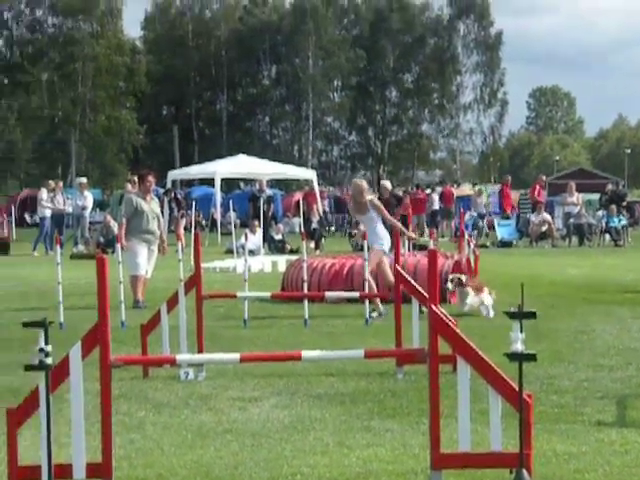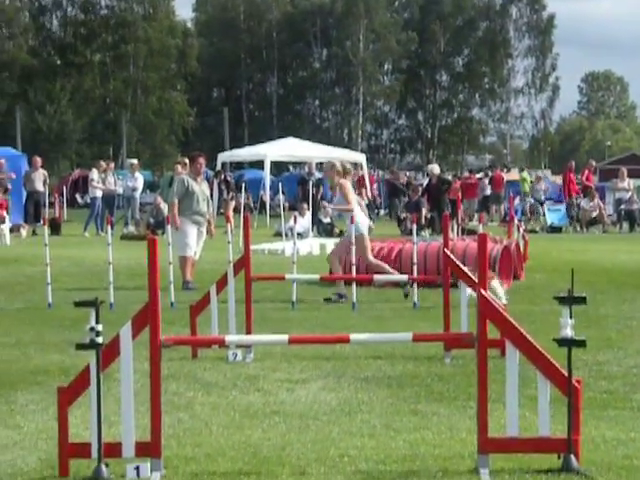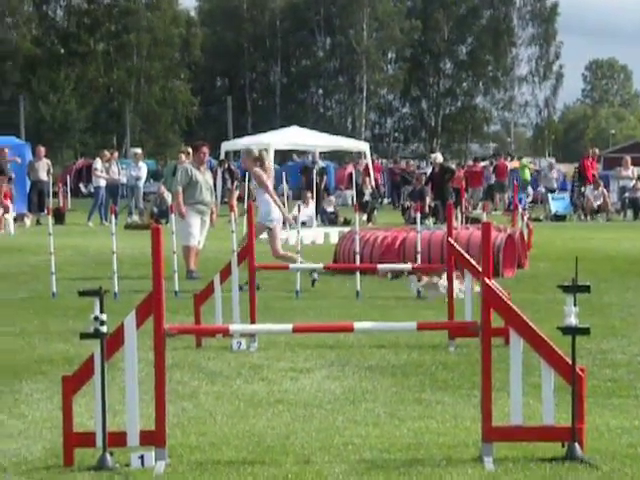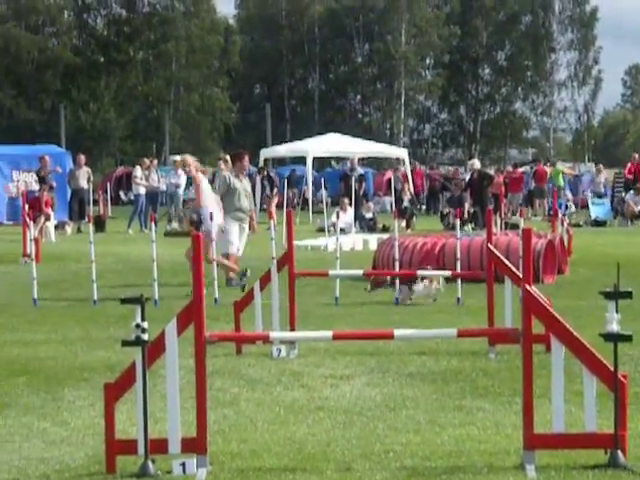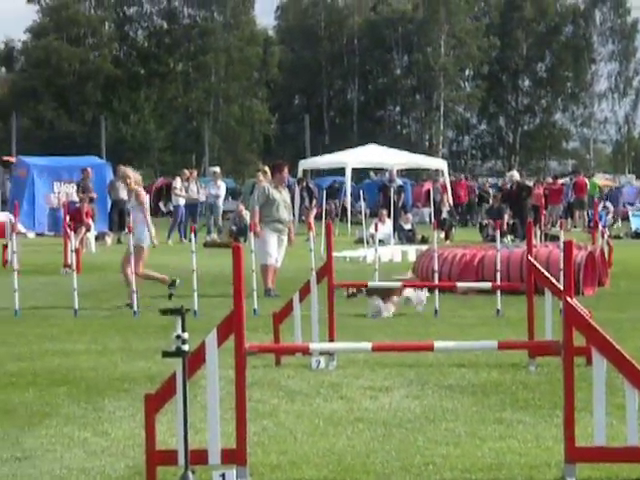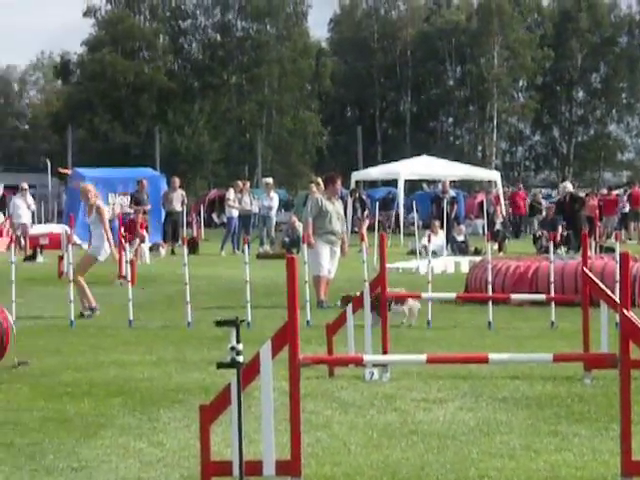
dt=0.3s
person 1, frame 1
left shoulder: (372, 201)
right shoulder: (352, 206)
left elbow: (389, 219)
left wrist: (406, 232)
right wrist: (362, 227)
left hip: (381, 240)
right hip: (373, 242)
left knee: (365, 272)
right knee: (389, 280)
left ankle: (378, 307)
person 1, frame 2
left shoulder: (342, 184)
right shoulder: (338, 185)
left elbow: (351, 207)
right elbow: (356, 200)
left wrist: (332, 208)
right wrist: (361, 216)
left hip: (358, 226)
right hip: (354, 226)
left knee: (369, 261)
right knee: (333, 257)
right ankle: (341, 292)
person 1, frame 3
left shoulder: (255, 172)
right shoulder: (263, 171)
left elbow: (271, 192)
left wrist: (283, 212)
left hip: (268, 215)
right hip: (273, 214)
left knee: (245, 244)
right knee: (277, 254)
right ankle: (310, 270)
person 1, frame 4
left shoulder: (197, 178)
right shoulder: (201, 179)
left elbow: (199, 201)
right elbow: (214, 198)
left hip: (210, 218)
right hip: (211, 217)
left knee: (209, 258)
right knee: (189, 254)
left ankle: (239, 272)
person 1, frame 5
left shoulder: (138, 192)
right shoulder: (131, 192)
left elbow: (146, 215)
left wrist: (152, 234)
left hip: (143, 233)
right hip: (139, 233)
left knee: (138, 271)
right knee: (125, 267)
person 1, frame 6
left shoulder: (99, 207)
right shoulder: (90, 207)
left elbow: (106, 229)
left wrist: (112, 249)
left hip: (100, 246)
right hip: (96, 246)
left knee: (76, 274)
right knee: (78, 276)
left ankle: (92, 305)
right ankle: (86, 309)
person 2, frame 1
left shoulder: (155, 201)
right shoulder: (132, 198)
left elbow: (160, 222)
right elbow: (123, 219)
left wrist: (163, 240)
right wrist: (122, 237)
left hip: (153, 242)
right hip: (136, 240)
left knee: (146, 273)
right knee: (138, 271)
left ankle: (142, 299)
right ankle: (137, 300)
person 2, frame 2
left shoulder: (205, 183)
right shoulder: (183, 179)
left elbow: (208, 205)
right elbow: (174, 199)
left wrist: (211, 223)
right wrist: (175, 217)
left hip: (201, 223)
right hip: (186, 221)
left knee: (195, 253)
right knee: (187, 251)
left ankle: (190, 280)
right ankle: (186, 281)
person 2, frame 3
left shoulder: (208, 172)
right shoulder: (186, 168)
left elbow: (211, 194)
right elbow: (178, 188)
left wrist: (213, 211)
right wrist: (180, 205)
left hip: (205, 212)
right hip: (190, 210)
left knee: (198, 243)
right knee: (190, 241)
left ankle: (194, 269)
right ankle: (190, 270)
person 2, frame 4
left shoulder: (246, 180)
right shoulder: (225, 176)
left elbow: (250, 201)
right elbow: (217, 196)
left wrist: (253, 219)
left hip: (244, 220)
right hip: (229, 218)
left knee: (238, 250)
right knee: (230, 248)
left ankle: (234, 276)
right ankle: (229, 277)
person 2, frame 5
left shoulder: (285, 191)
right shoulder: (264, 188)
left elbow: (289, 213)
right elbow: (255, 206)
left wrist: (291, 230)
right wrist: (256, 225)
left hip: (282, 231)
right hip: (268, 229)
left knee: (277, 261)
right knee: (268, 259)
left ankle: (272, 287)
right ankle: (268, 288)
person 2, frame 6
left shoulder: (339, 203)
right shoulder: (317, 199)
left elbow: (342, 224)
right elbow: (308, 218)
left wrist: (345, 241)
right wrist: (309, 236)
left hip: (335, 242)
right hip: (321, 240)
left knee: (330, 273)
right knee: (321, 270)
left ankle: (325, 299)
right ankle: (320, 299)
